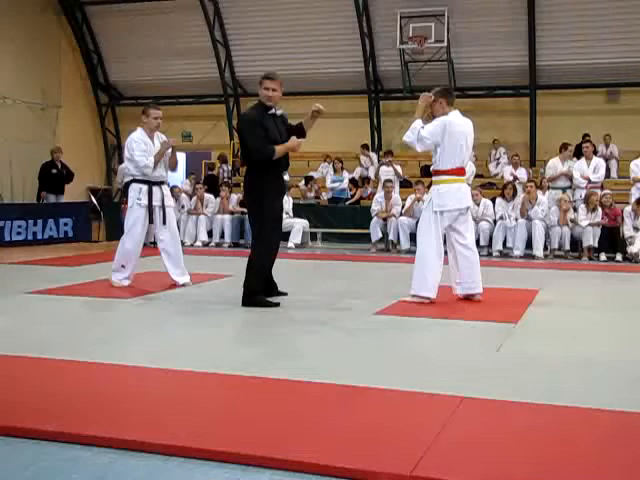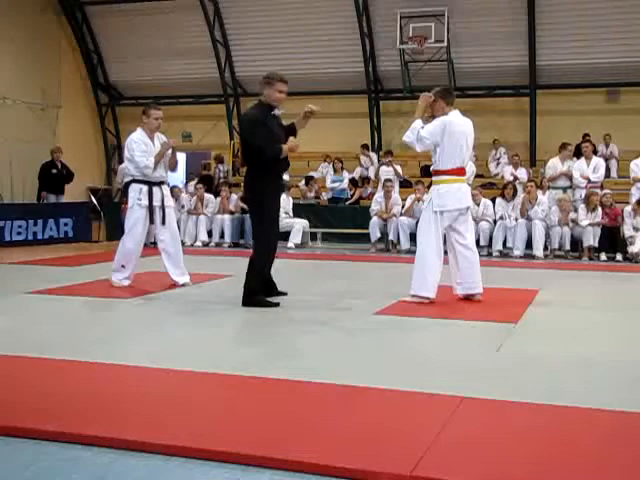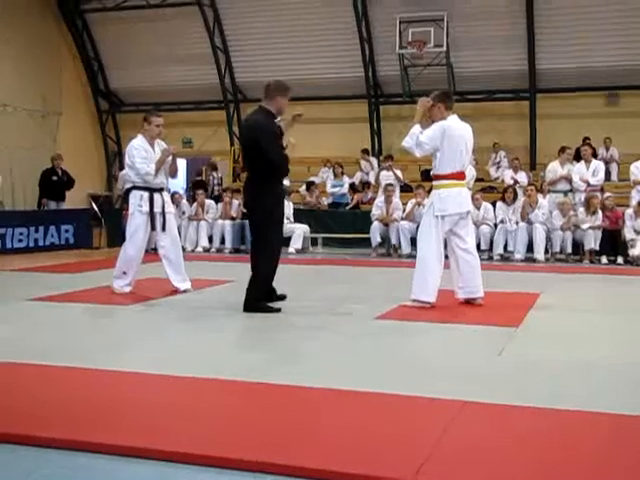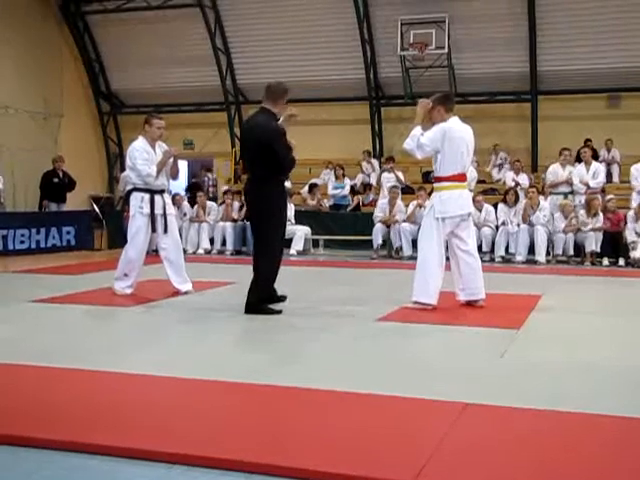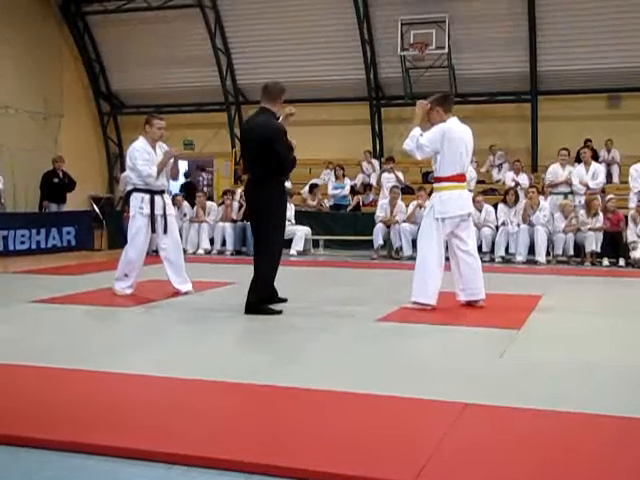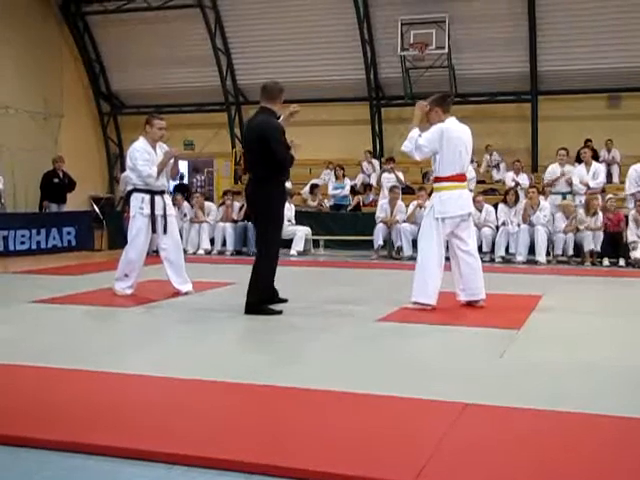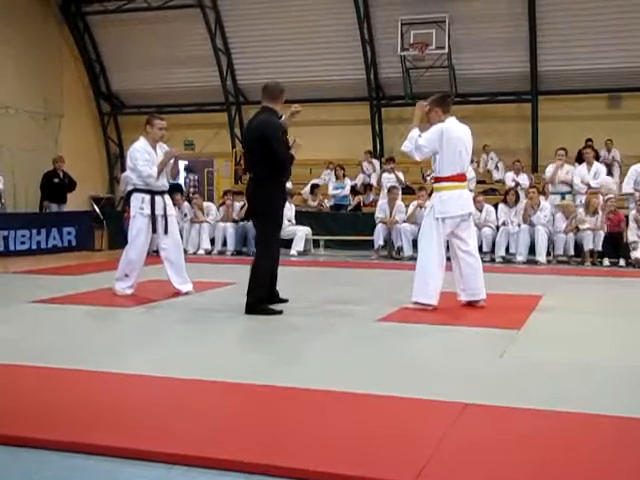
dt=0.2s
person 1, frame 1
left shoulder: (277, 116)
right shoulder: (250, 117)
left elbow: (296, 133)
right elbow: (260, 154)
left wrist: (312, 117)
right wrist: (288, 146)
left hip: (273, 182)
right hip: (260, 184)
left knee: (272, 237)
right knee: (264, 239)
left ankle: (266, 285)
right ankle: (252, 293)
person 1, frame 2
left shoulder: (270, 115)
right shoulder: (254, 117)
left elbow: (284, 133)
right elbow: (268, 153)
left wrist: (305, 117)
right wrist: (290, 147)
left hip: (266, 182)
right hip: (262, 184)
left knee: (267, 236)
right knee: (266, 238)
left ankle: (266, 285)
right ankle: (252, 293)
person 1, frame 3
left shoulder: (256, 120)
right shoulder: (263, 125)
right elbow: (279, 162)
right wrist: (287, 151)
left hip: (257, 187)
right hip: (267, 190)
left knee: (262, 243)
right knee: (270, 245)
left ankle: (264, 290)
right ankle: (254, 299)
person 1, frame 4
left shoulder: (250, 122)
right shoulder: (272, 128)
right elbow: (287, 164)
left wrist: (282, 120)
right wrist: (290, 151)
left hip: (255, 188)
right hip: (269, 191)
left knee: (263, 244)
right knee: (271, 247)
left ankle: (266, 292)
right ankle: (255, 301)
person 1, frame 5
left shoulder: (251, 122)
right shoulder: (272, 126)
right elbow: (287, 163)
left wrist: (282, 119)
right wrist: (292, 151)
left hip: (255, 188)
right hip: (269, 191)
left knee: (264, 244)
right knee: (270, 247)
left ankle: (267, 292)
right ankle: (255, 301)
person 1, frame 6
left shoulder: (254, 122)
right shoulder: (270, 125)
right elbow: (283, 161)
left wrist: (286, 117)
right wrist: (291, 151)
left hip: (258, 187)
right hip: (269, 190)
left knee: (268, 243)
right knee: (268, 246)
left ankle: (268, 293)
right ankle: (255, 302)
person 1, frame 7
left shoulder: (255, 121)
right shoulder: (273, 124)
right elbow: (283, 160)
right wrist: (292, 152)
left hip: (259, 187)
right hip: (269, 190)
left knee: (269, 242)
right knee: (267, 245)
left ankle: (268, 292)
right ankle: (255, 302)
person 2, frame 1
left shoulder: (444, 123)
right shoulder: (466, 123)
left elbow: (414, 140)
left wrist: (420, 110)
right wrist: (425, 112)
left hip: (444, 191)
right hip: (460, 189)
left knee: (429, 240)
right knee: (463, 241)
left ankle: (423, 291)
right ankle: (472, 289)
person 2, frame 2
left shoulder: (444, 123)
right shoulder: (466, 123)
left elbow: (414, 140)
left wrist: (420, 110)
right wrist: (425, 113)
left hip: (444, 191)
right hip: (460, 189)
left knee: (429, 241)
right knee: (463, 241)
left ankle: (423, 291)
right ankle: (472, 289)
person 2, frame 3
left shoulder: (443, 128)
right shoulder: (465, 128)
left elbow: (413, 145)
left wrist: (419, 116)
right wrist: (424, 116)
left hip: (444, 196)
right hip: (460, 193)
left knee: (430, 245)
right knee: (464, 245)
left ankle: (424, 296)
right ankle: (473, 293)
person 2, frame 4
left shoulder: (443, 130)
right shoulder: (466, 130)
left elbow: (414, 147)
left wrist: (419, 117)
right wrist: (424, 119)
left hip: (445, 198)
right hip: (461, 195)
left knee: (430, 247)
right knee: (465, 247)
left ankle: (425, 297)
right ankle: (474, 295)
person 2, frame 5
left shoulder: (443, 130)
right shoulder: (465, 130)
left elbow: (414, 148)
left wrist: (418, 119)
right wrist: (424, 121)
left hip: (445, 198)
right hip: (461, 196)
left knee: (429, 247)
right knee: (465, 247)
left ankle: (424, 298)
right ankle: (474, 295)
person 2, frame 6
left shoulder: (441, 130)
right shoulder: (464, 130)
left elbow: (413, 149)
left wrist: (417, 120)
right wrist: (423, 122)
left hip: (445, 198)
right hip: (462, 195)
left knee: (430, 247)
right knee: (465, 247)
left ankle: (424, 298)
right ankle: (474, 295)
person 2, frame 7
left shoulder: (441, 130)
right shoulder: (464, 130)
left elbow: (414, 149)
left wrist: (417, 120)
right wrist: (424, 123)
left hip: (445, 198)
right hip: (462, 196)
left knee: (431, 247)
right knee: (466, 247)
left ankle: (425, 298)
right ankle: (475, 295)
person 3, frame 1
left shoulder: (161, 138)
right shoulder: (135, 139)
left elbow: (172, 167)
right elbow: (146, 167)
left wrist: (173, 150)
right wrist: (162, 150)
left hip: (161, 191)
right hip: (141, 192)
left knee: (170, 235)
right knee: (133, 236)
left ankle: (180, 276)
right ankle: (120, 276)
person 3, frame 2
left shoulder: (161, 138)
right shoulder: (135, 139)
left elbow: (172, 167)
right elbow: (146, 168)
left wrist: (173, 151)
right wrist: (163, 151)
left hip: (161, 191)
right hip: (141, 192)
left knee: (171, 235)
right knee: (133, 237)
left ankle: (180, 276)
right ankle: (119, 277)
person 3, frame 3
left shoulder: (161, 145)
right shoulder: (135, 146)
left elbow: (172, 174)
right elbow: (147, 174)
left wrist: (173, 158)
right wrist: (163, 157)
left hip: (161, 198)
right hip: (142, 199)
left knee: (171, 242)
right knee: (135, 243)
left ankle: (181, 282)
right ankle: (121, 283)
person 3, frame 4
left shoulder: (162, 147)
right shoulder: (136, 148)
left elbow: (173, 176)
right elbow: (148, 176)
left wrist: (174, 159)
right wrist: (164, 159)
left hip: (162, 200)
right hip: (142, 201)
left knee: (173, 243)
right knee: (136, 245)
left ankle: (182, 283)
right ankle: (122, 284)
person 3, frame 5
left shoulder: (162, 147)
right shoulder: (137, 148)
left elbow: (173, 176)
right elbow: (149, 177)
left wrist: (175, 160)
right wrist: (165, 159)
left hip: (162, 200)
right hip: (143, 201)
left knee: (172, 243)
right knee: (136, 246)
left ankle: (182, 284)
right ankle: (122, 284)
person 3, frame 6
left shoulder: (163, 148)
right shoulder: (137, 148)
left elbow: (173, 176)
right elbow: (149, 177)
left wrist: (175, 160)
right wrist: (165, 160)
left hip: (162, 200)
right hip: (143, 201)
left knee: (173, 243)
right knee: (137, 246)
left ankle: (182, 284)
right ankle: (122, 285)
person 3, frame 7
left shoulder: (163, 148)
right shoulder: (137, 149)
left elbow: (173, 177)
right elbow: (150, 177)
left wrist: (175, 160)
right wrist: (166, 159)
left hip: (163, 200)
right hip: (143, 201)
left knee: (173, 243)
right knee: (137, 246)
left ankle: (183, 284)
right ankle: (122, 285)
